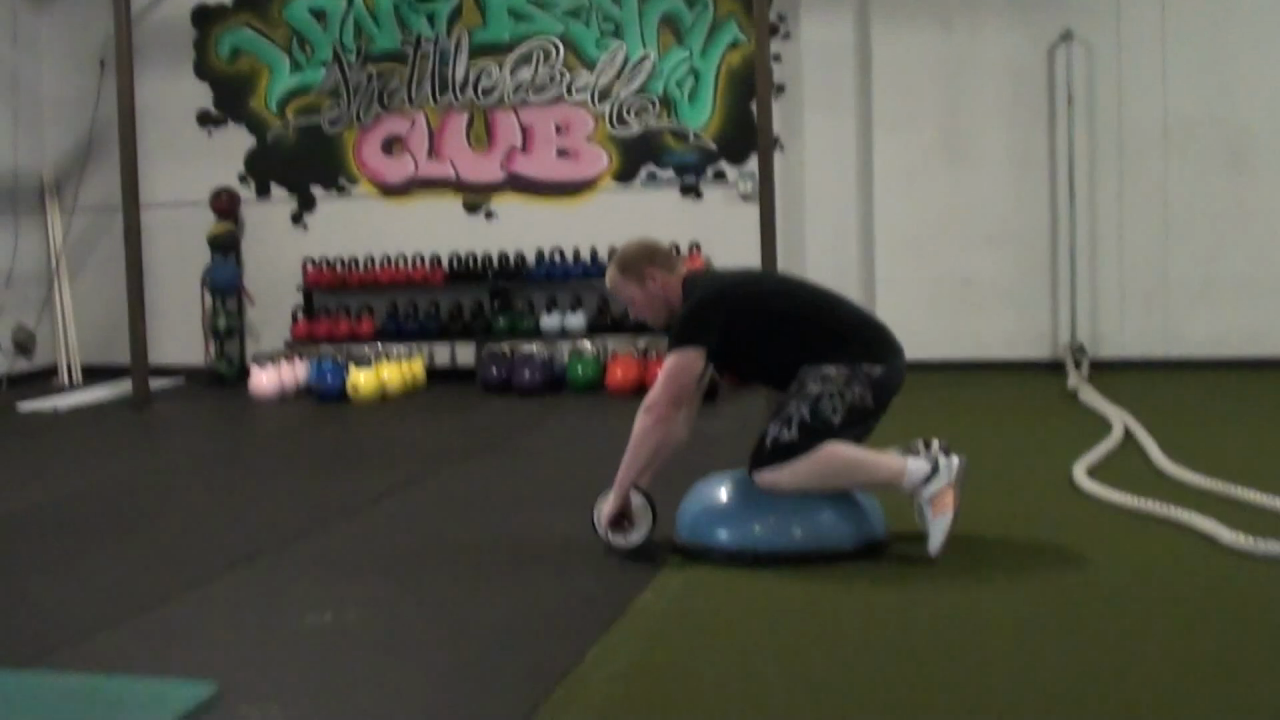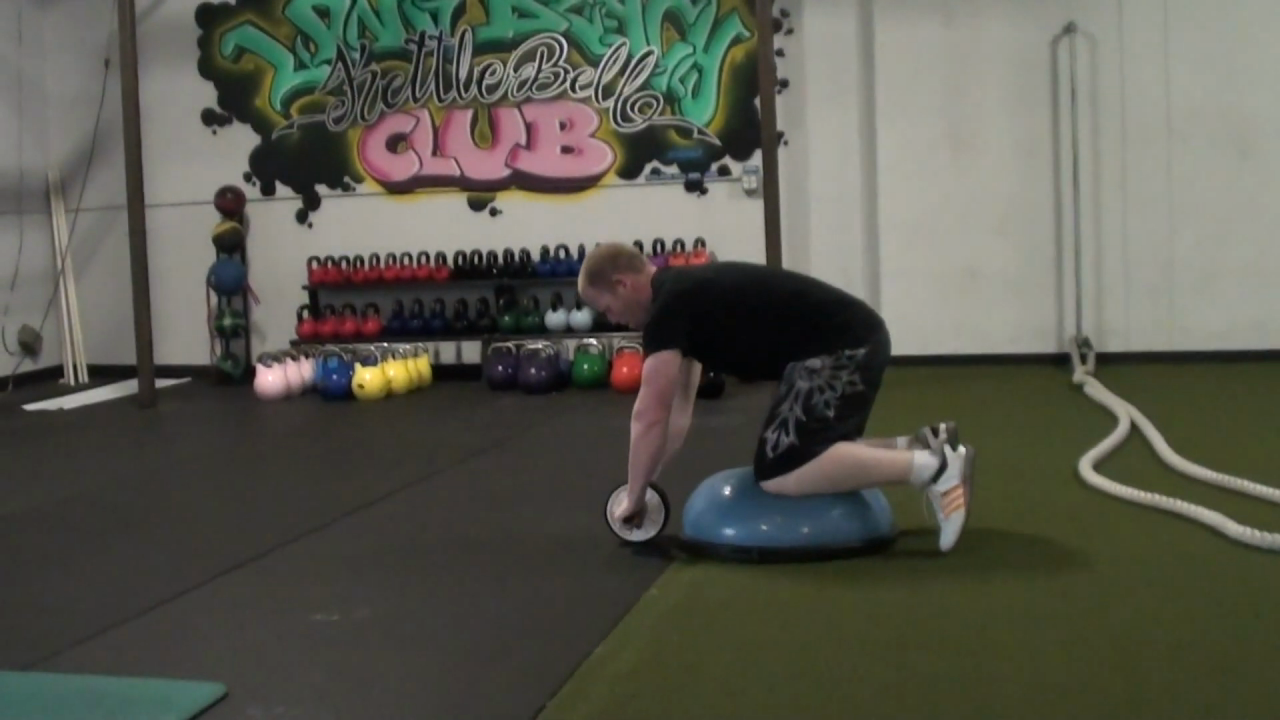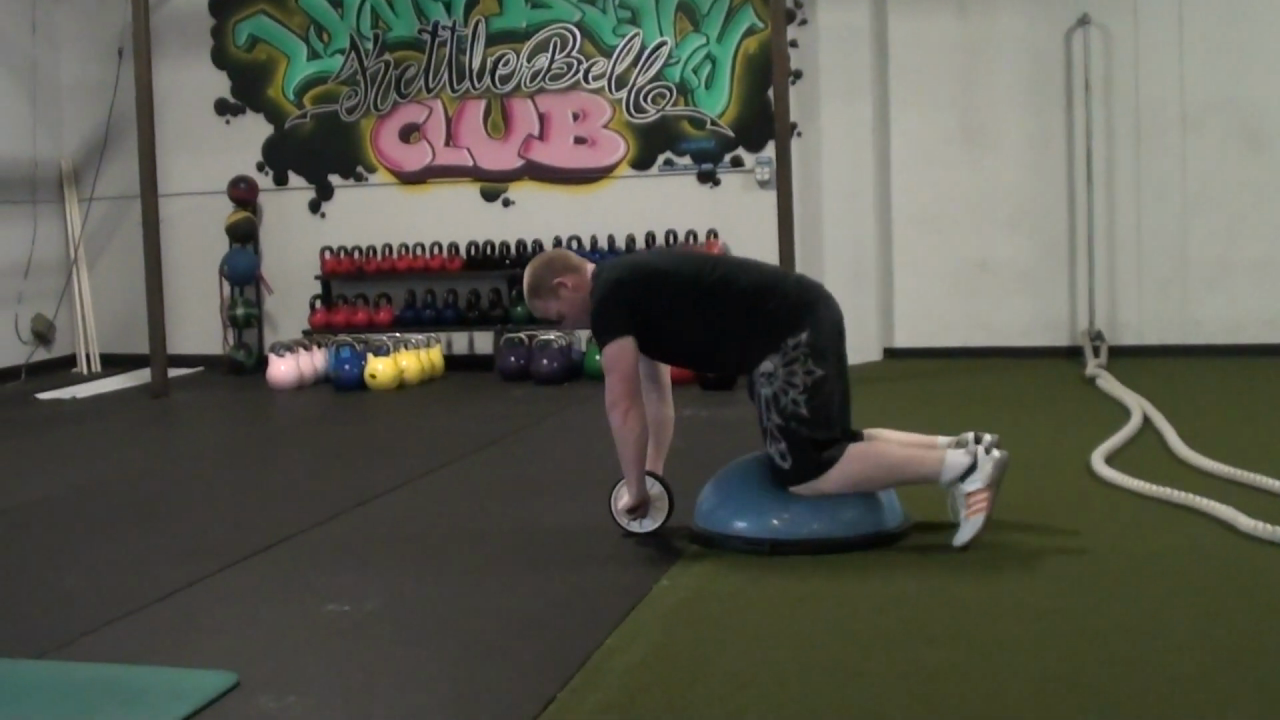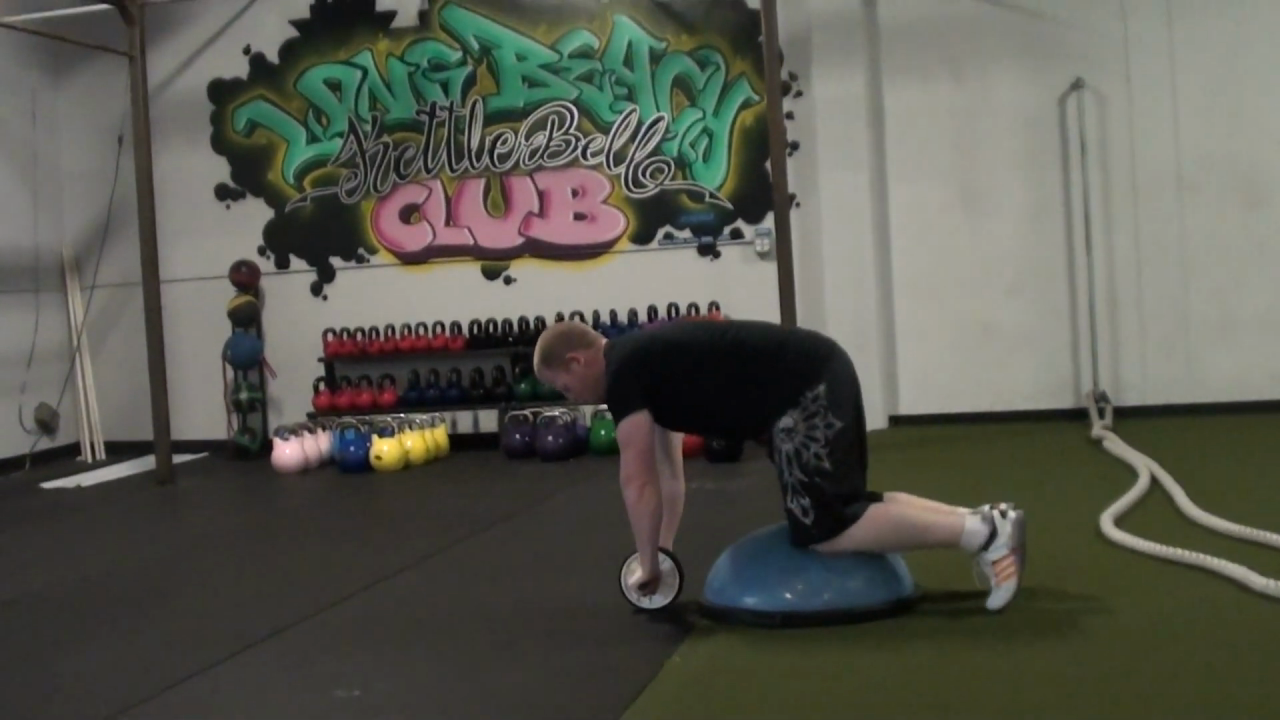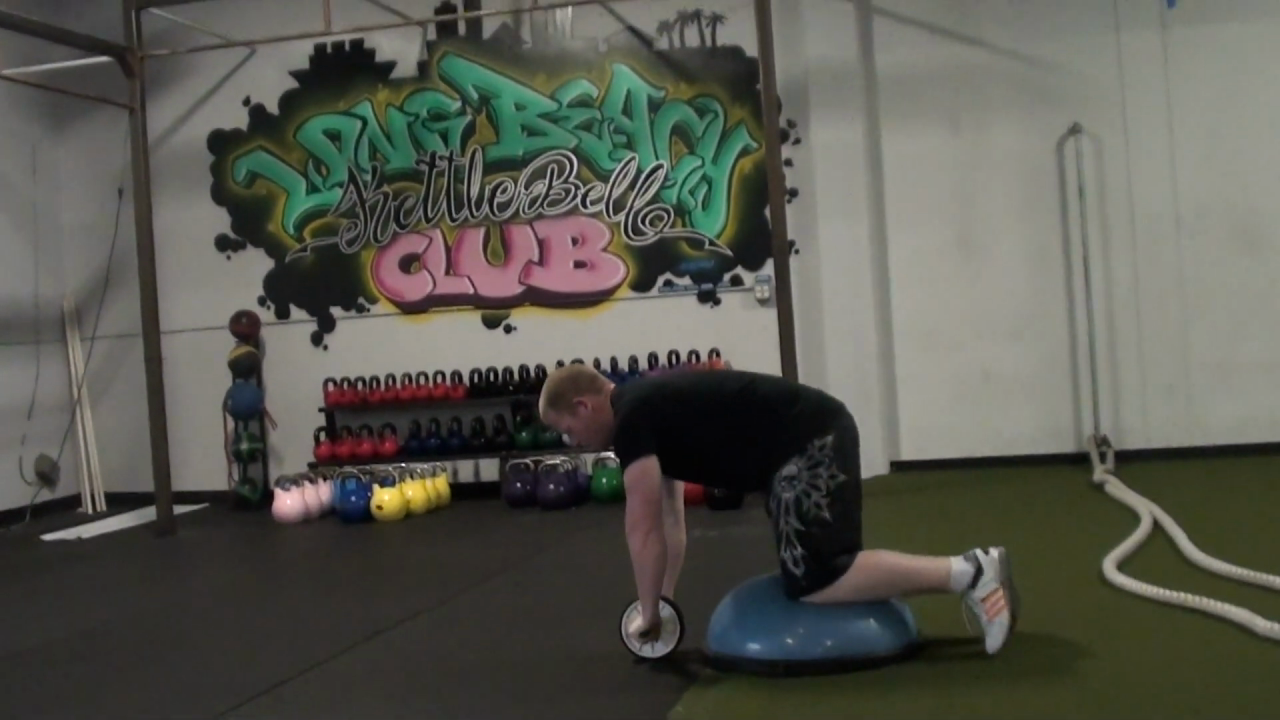
dt=1s
person 1, frame 1
left shoulder: (703, 305)
right shoulder: (706, 302)
left elbow: (658, 409)
right elbow: (677, 415)
left wrist: (618, 496)
right wrist: (637, 487)
left hip: (860, 364)
right hip: (866, 363)
left knee: (771, 469)
right knee: (801, 463)
left ankle: (920, 473)
right ankle: (914, 459)
person 1, frame 2
left shoulder: (669, 305)
right shoulder: (682, 296)
left elbow: (650, 416)
right elbow: (676, 411)
left wrist: (633, 500)
right wrist: (649, 483)
left hip: (842, 348)
right hip: (853, 342)
left knee: (778, 472)
right knee: (811, 458)
left ankle: (930, 467)
right ankle: (922, 447)
person 1, frame 3
left shoulder: (609, 296)
right shoulder: (631, 287)
left elbow: (622, 404)
right elbow: (655, 391)
left wrist: (636, 489)
right wrist: (654, 472)
left hip: (791, 334)
right hip: (808, 316)
left knee: (804, 469)
right knee: (828, 444)
left ankle: (962, 467)
right ankle: (961, 447)
person 1, frame 4
left shoulder: (623, 370)
right shoulder: (644, 361)
left elbow: (637, 479)
right elbow: (667, 466)
left wrist: (649, 565)
right wrist: (665, 549)
left hip: (805, 389)
right hip: (820, 375)
left knee: (824, 528)
right knee: (843, 509)
left ankle: (980, 534)
right ankle: (983, 520)
person 1, frame 5
left shoulder: (632, 417)
right shoulder: (649, 409)
left elbow: (644, 527)
right elbow: (670, 518)
left wrist: (649, 614)
right wrist: (666, 599)
left hip: (809, 442)
right hip: (819, 436)
left knee: (812, 580)
right knee: (834, 567)
left ankle: (966, 573)
right ankle: (970, 569)
